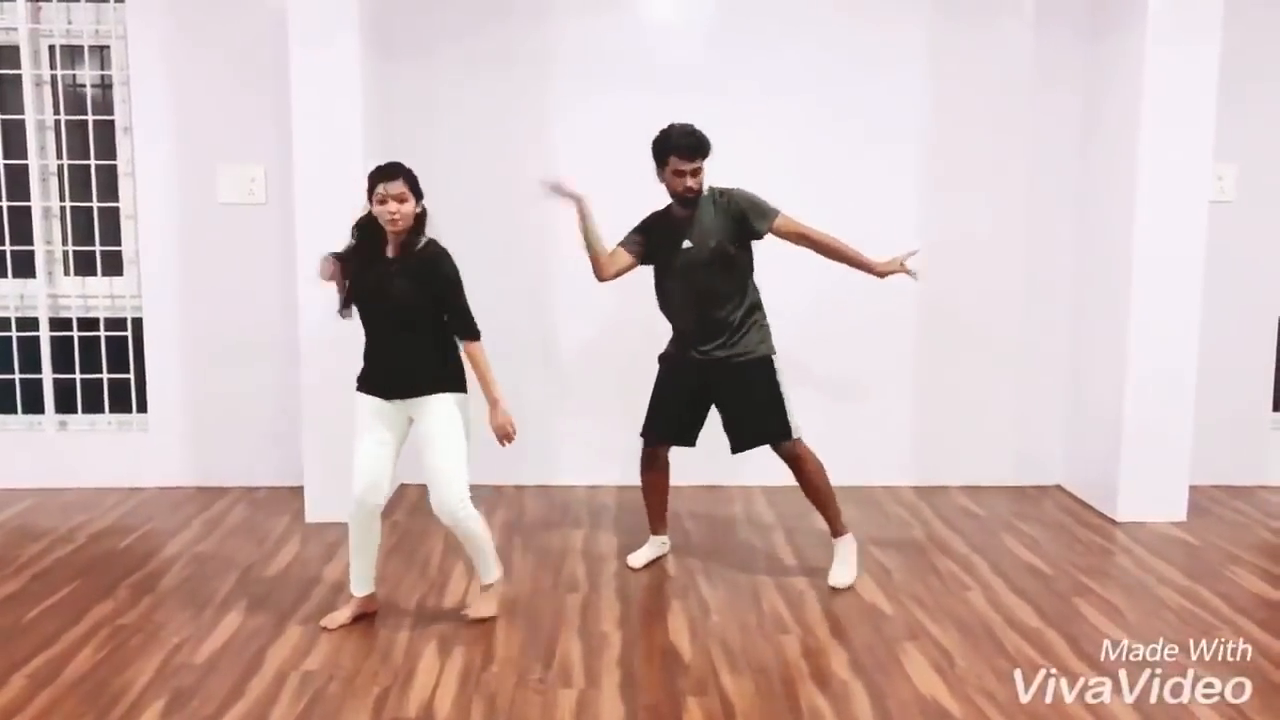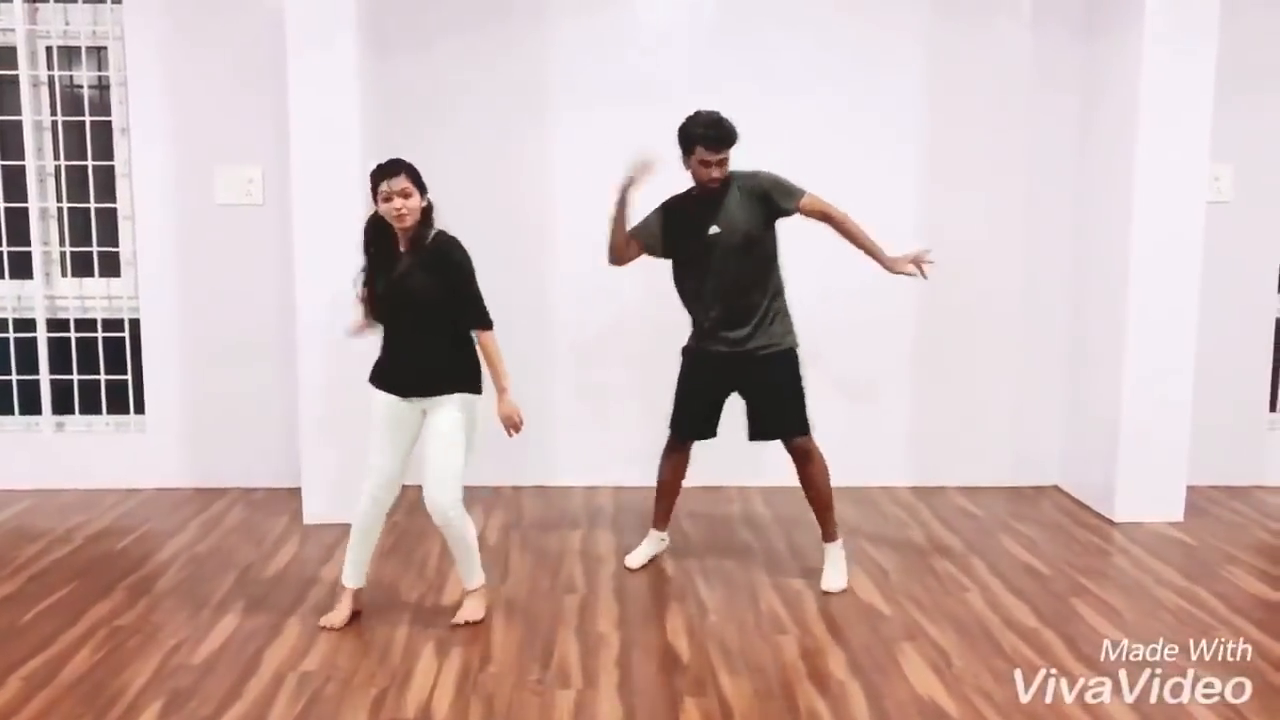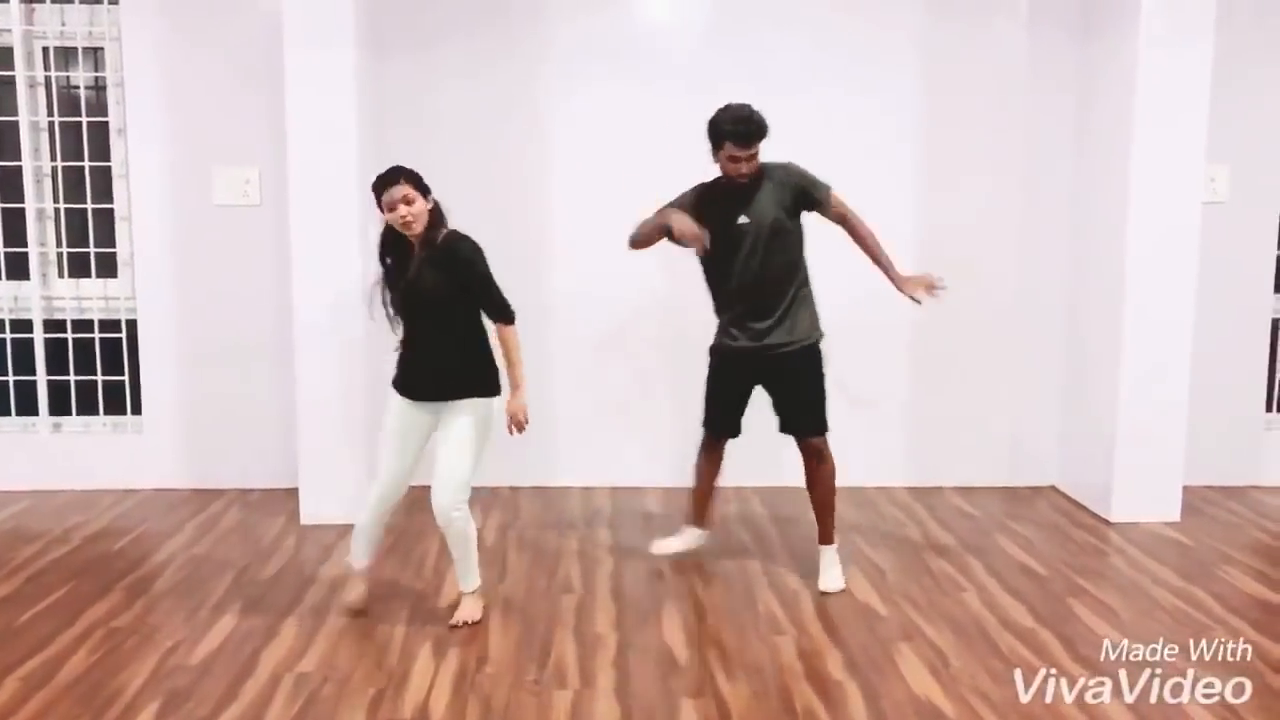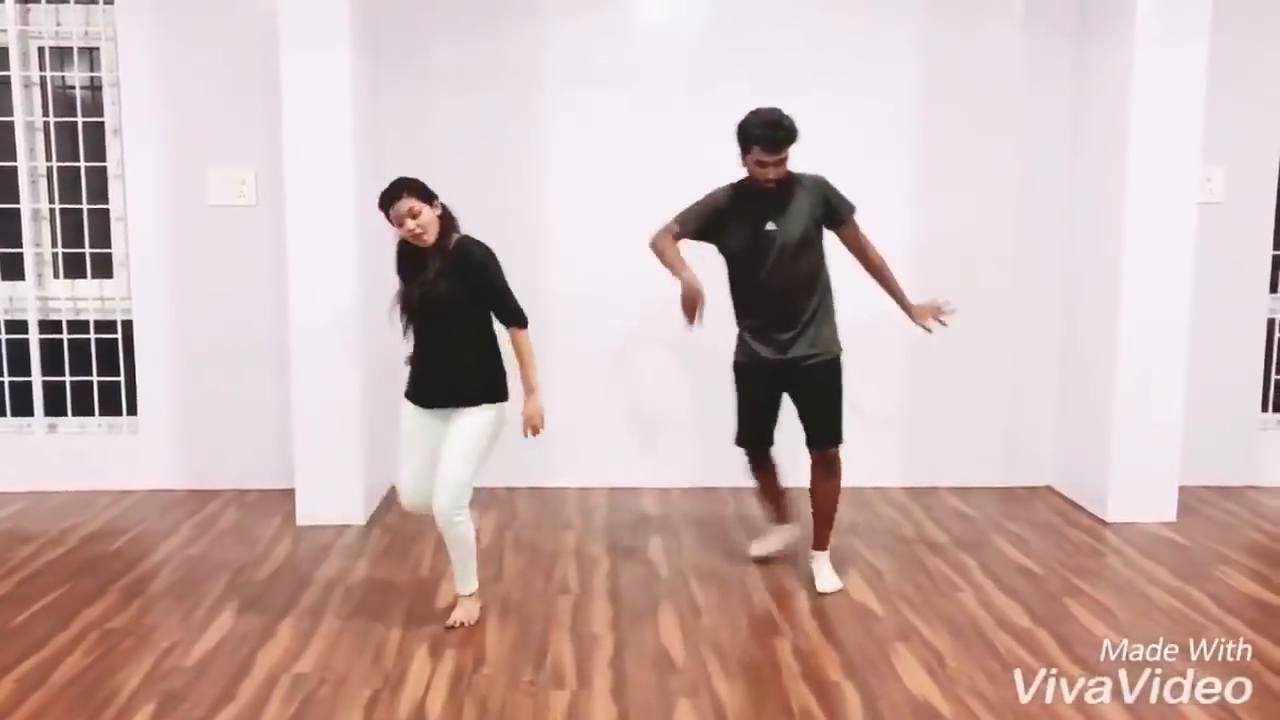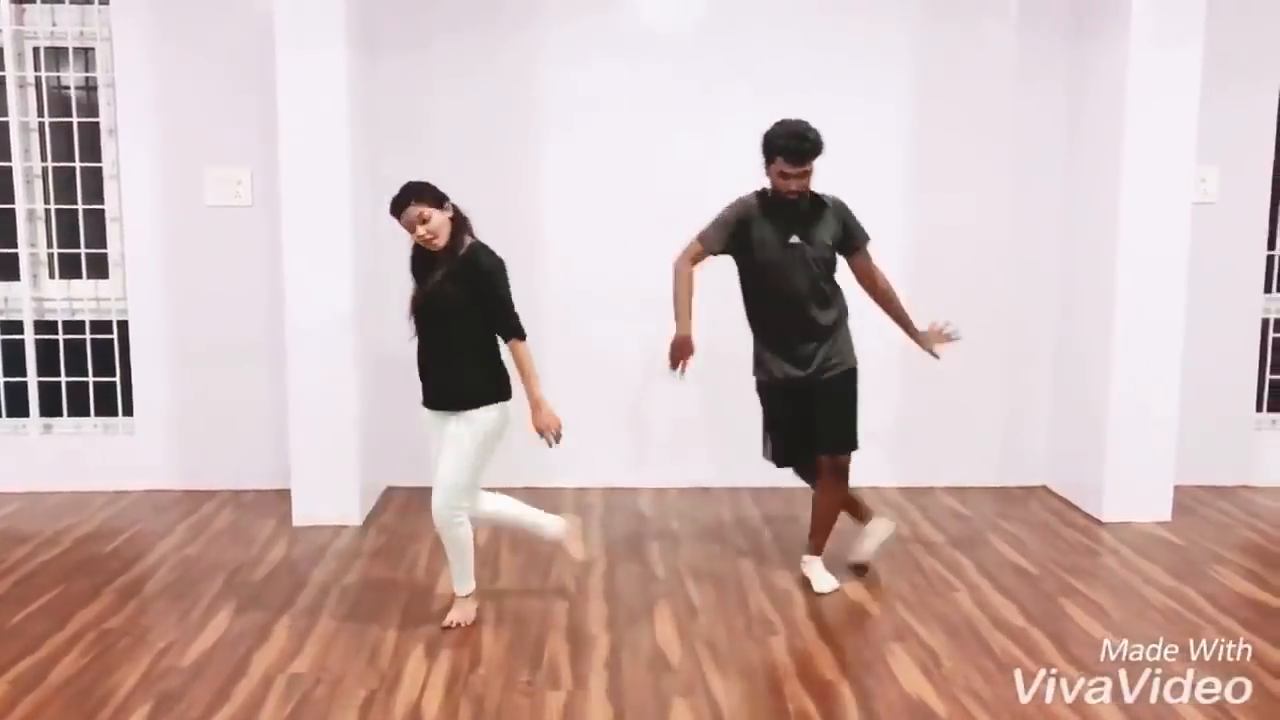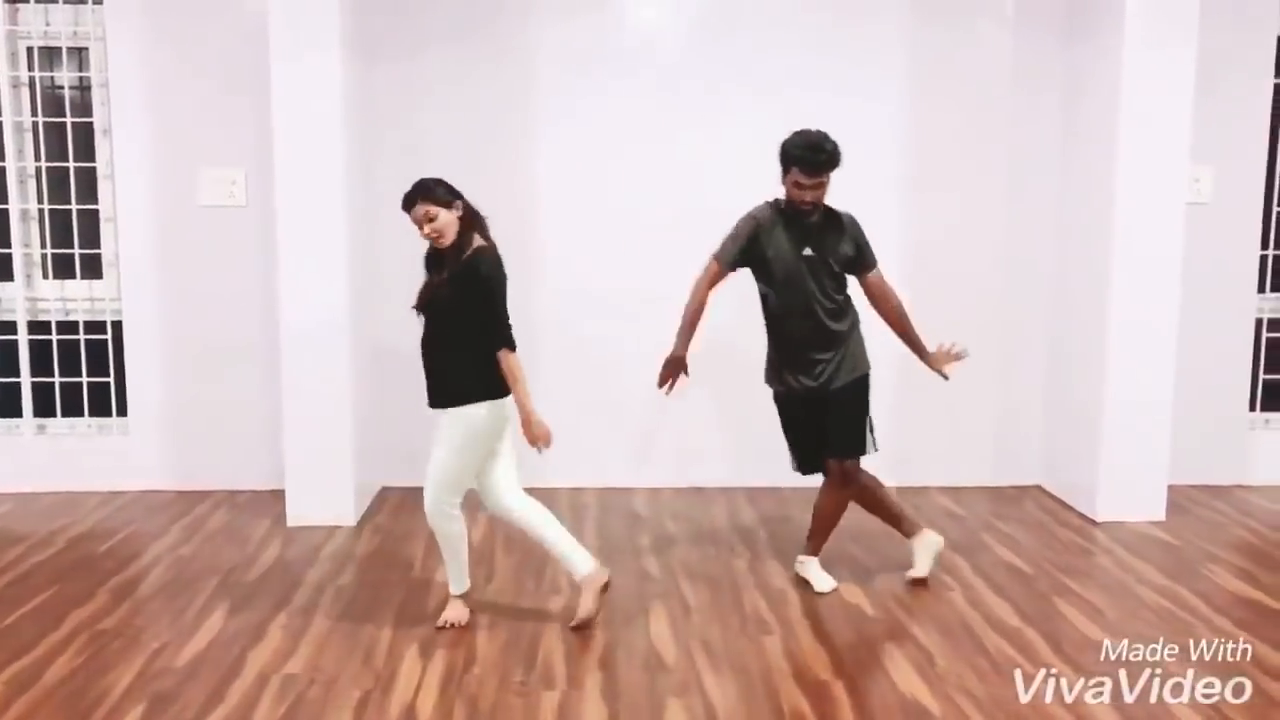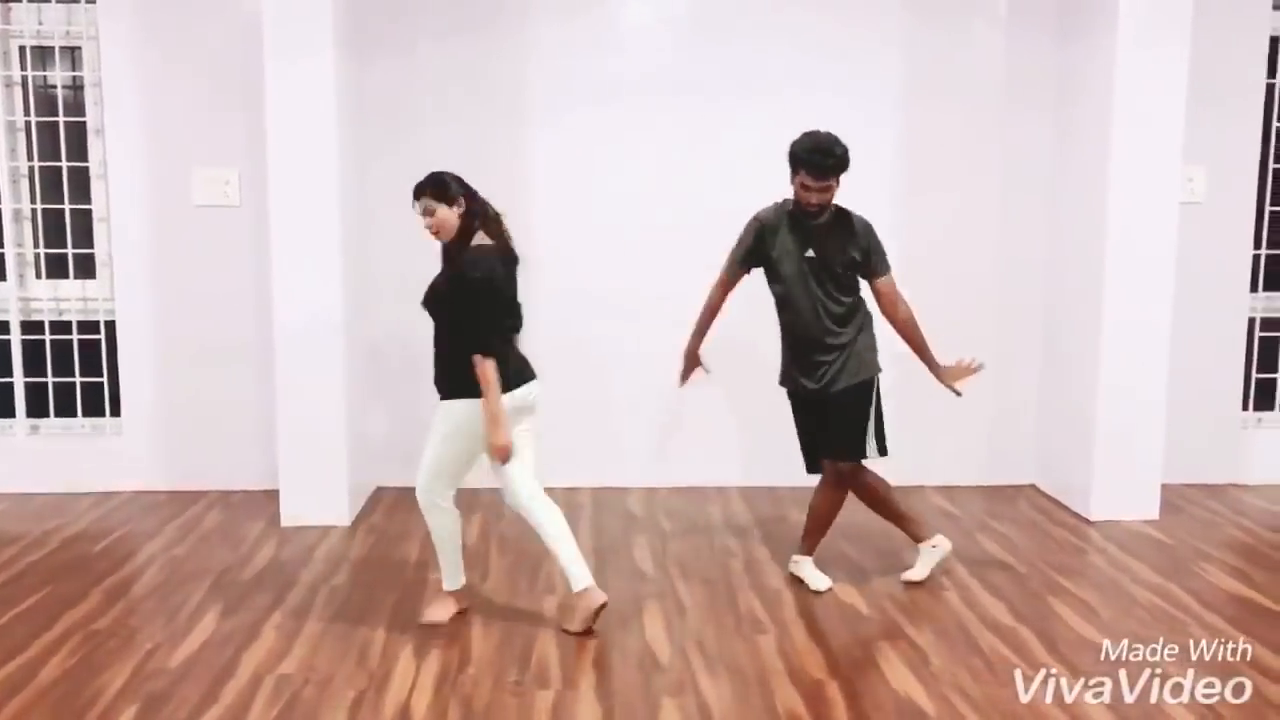
dt=0.1s
person 1, frame 1
left shoulder: (731, 205)
right shoulder: (652, 229)
left elbow: (799, 233)
right elbow: (604, 270)
left wrist: (869, 264)
right wrist: (583, 211)
left hip: (745, 352)
right hip: (685, 355)
left knee: (788, 446)
right knee: (654, 444)
left ankle: (843, 538)
right ankle: (658, 537)
person 1, frame 2
left shoulder: (758, 188)
right shoulder: (674, 214)
left elbow: (825, 212)
right elbow: (618, 255)
left wrist: (886, 260)
right wrist: (623, 196)
left hip: (768, 343)
right hip: (708, 347)
left knee: (800, 444)
right knee: (679, 439)
left ankle: (832, 546)
right ankle: (657, 535)
person 1, frame 3
left shoulder: (789, 181)
right shoulder: (701, 201)
left elbow: (848, 217)
right elbow: (638, 239)
left wrist: (896, 277)
right wrist: (669, 221)
left hip: (795, 338)
right hip: (735, 341)
left knee: (813, 442)
right knee: (715, 436)
left ankle: (827, 549)
right ankle: (696, 527)
person 1, frame 4
left shoulder: (814, 193)
right shoulder: (724, 203)
left elbow: (860, 246)
right elbow: (661, 239)
left wrist: (907, 305)
right wrist: (685, 276)
left hip: (815, 348)
right hip: (756, 351)
left knee: (826, 452)
right knee: (755, 446)
left ankle: (821, 553)
right ankle: (782, 523)
person 1, frame 5
left shoulder: (834, 213)
right shoulder: (746, 213)
left elbow: (871, 276)
right elbow: (686, 260)
left wrist: (916, 335)
right wrist: (684, 326)
left hip: (832, 360)
right hip: (777, 366)
left knee: (832, 462)
right knee: (800, 464)
left ankle: (813, 556)
right ankle: (870, 520)
person 1, frame 6
left shoulder: (845, 228)
right shoulder: (760, 224)
left elbow: (880, 294)
right elbow: (707, 279)
left wrist: (923, 354)
right wrist: (680, 346)
left hip: (845, 367)
right hip: (790, 374)
left knee: (842, 466)
right knee: (836, 470)
left ankle: (809, 556)
right ankle: (918, 535)
person 1, frame 7
left shoulder: (858, 231)
right shoulder: (766, 225)
left elbow: (892, 302)
right elbow: (726, 282)
left wrist: (935, 366)
right wrist: (694, 343)
left hip: (851, 368)
right hip: (802, 371)
left knee: (838, 467)
right knee: (843, 466)
left ankle: (803, 556)
right ankle: (927, 539)
person 2, frame 1
left shoulder: (432, 258)
right shoulder: (365, 252)
left elbow: (465, 330)
right elbow: (354, 290)
left wrist: (495, 401)
right wrist: (334, 274)
left hip: (437, 392)
right hip: (378, 391)
left knee: (449, 500)
right knee: (366, 495)
left ankle: (491, 581)
right ankle: (361, 597)
person 2, frame 2
left shoulder: (444, 249)
right shoulder: (380, 251)
left elbow: (478, 320)
left wrist: (504, 393)
right wrist: (371, 314)
left hip: (450, 391)
right hip: (393, 387)
left knee: (442, 501)
right knee: (376, 491)
left ankle: (475, 588)
right ankle: (351, 592)
person 2, frame 3
left shoulder: (458, 249)
right shoulder: (397, 255)
left elbow: (501, 314)
left wrist: (517, 387)
left hip: (468, 392)
right hip: (411, 389)
left knee: (449, 502)
right knee: (385, 486)
left ankle: (471, 591)
right ankle: (359, 568)
person 2, frame 4
left shoulder: (472, 255)
right shoulder: (414, 264)
left elbow: (514, 319)
left wrist: (532, 391)
left hip: (477, 399)
right hip: (423, 397)
left knee: (448, 503)
right knee: (414, 496)
left ankle: (469, 593)
person 2, frame 5
left shoulder: (480, 262)
right shoulder: (431, 264)
left elbow: (512, 330)
left wrist: (538, 402)
left hip: (480, 402)
right hip: (445, 400)
left knee: (449, 506)
right knee: (462, 501)
left ankle: (465, 594)
right ankle: (555, 528)
person 2, frame 6
left shoulder: (480, 264)
right shoulder: (447, 262)
left elbow: (500, 339)
left wrist: (526, 408)
left hip: (478, 400)
right hip: (463, 397)
left knee: (438, 500)
right knee: (503, 497)
left ankle: (459, 595)
right ankle: (587, 571)
person 2, frame 7
left shoulder: (464, 267)
right shoulder: (499, 252)
left elbow: (481, 347)
left wrist: (494, 420)
left hip: (470, 397)
right hip: (520, 387)
left knee: (432, 490)
right knee: (525, 494)
left ankle: (453, 591)
right ankle: (585, 590)
